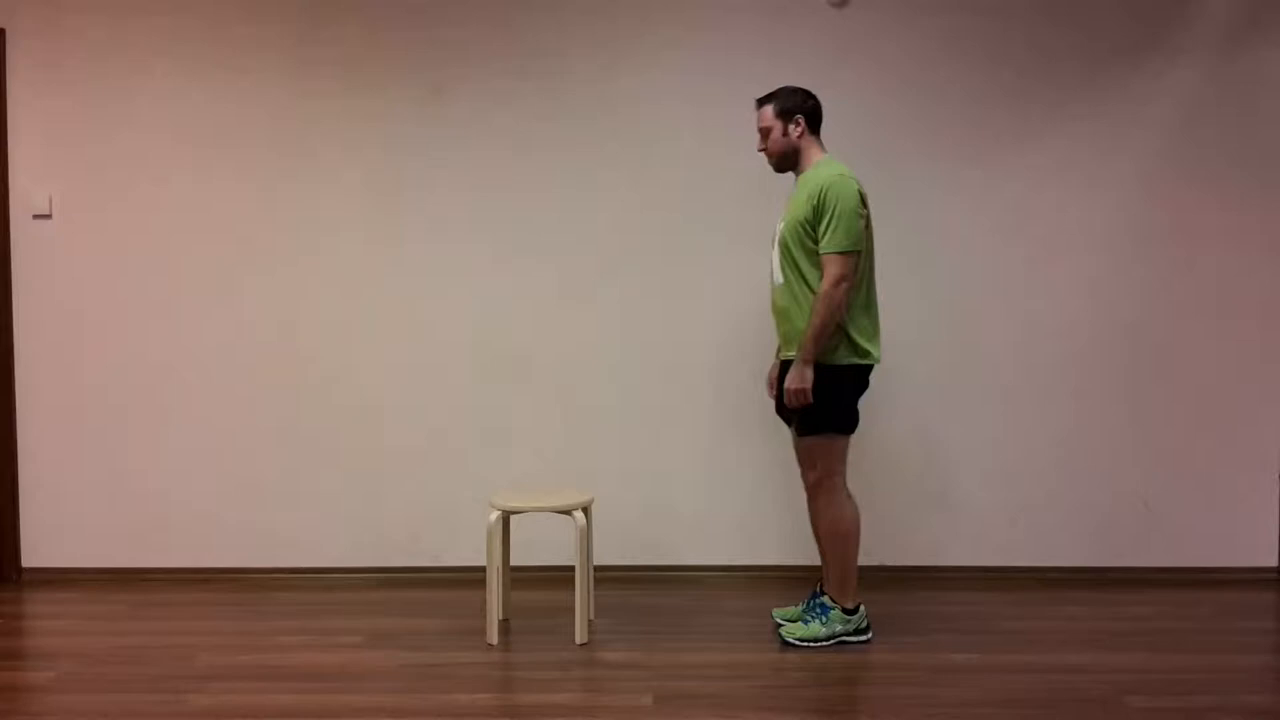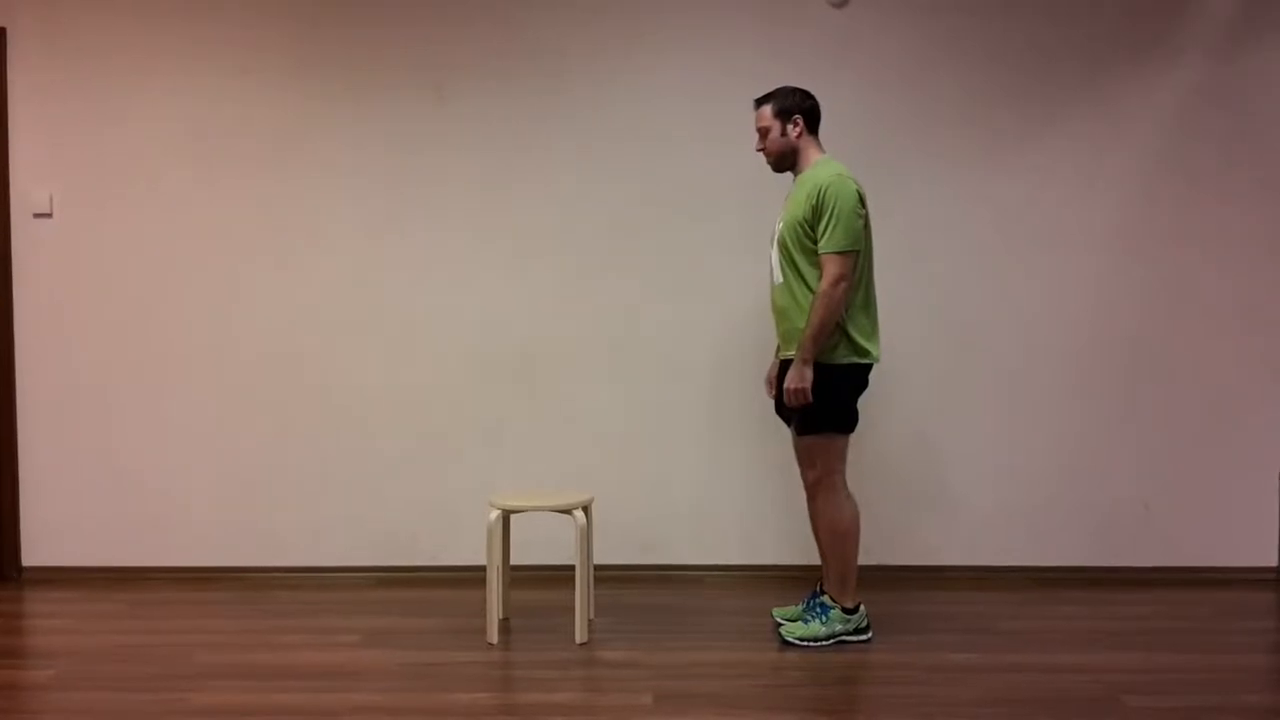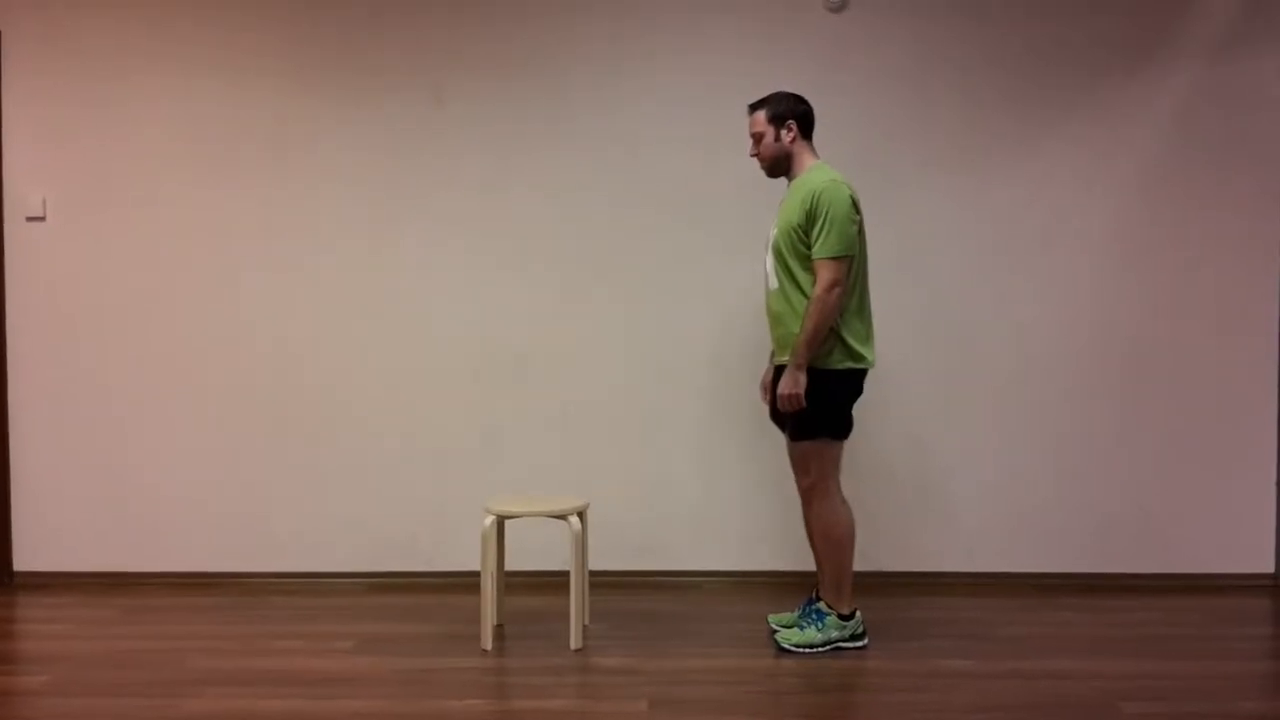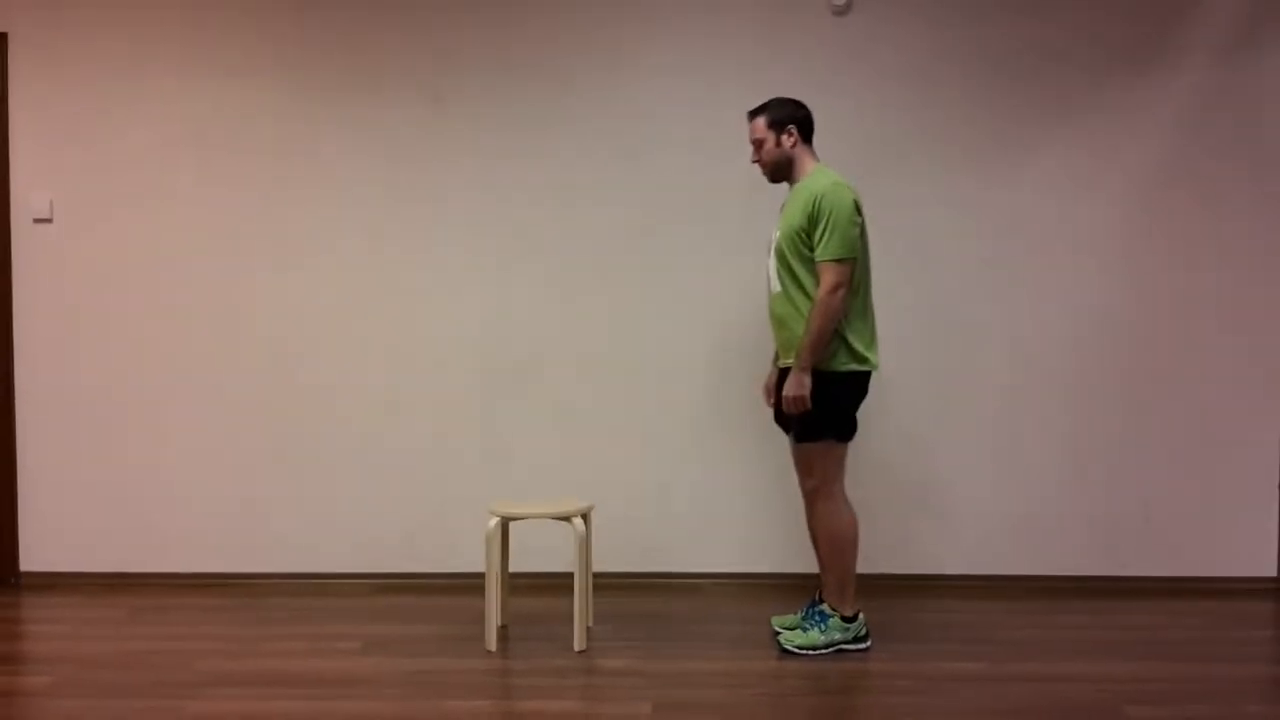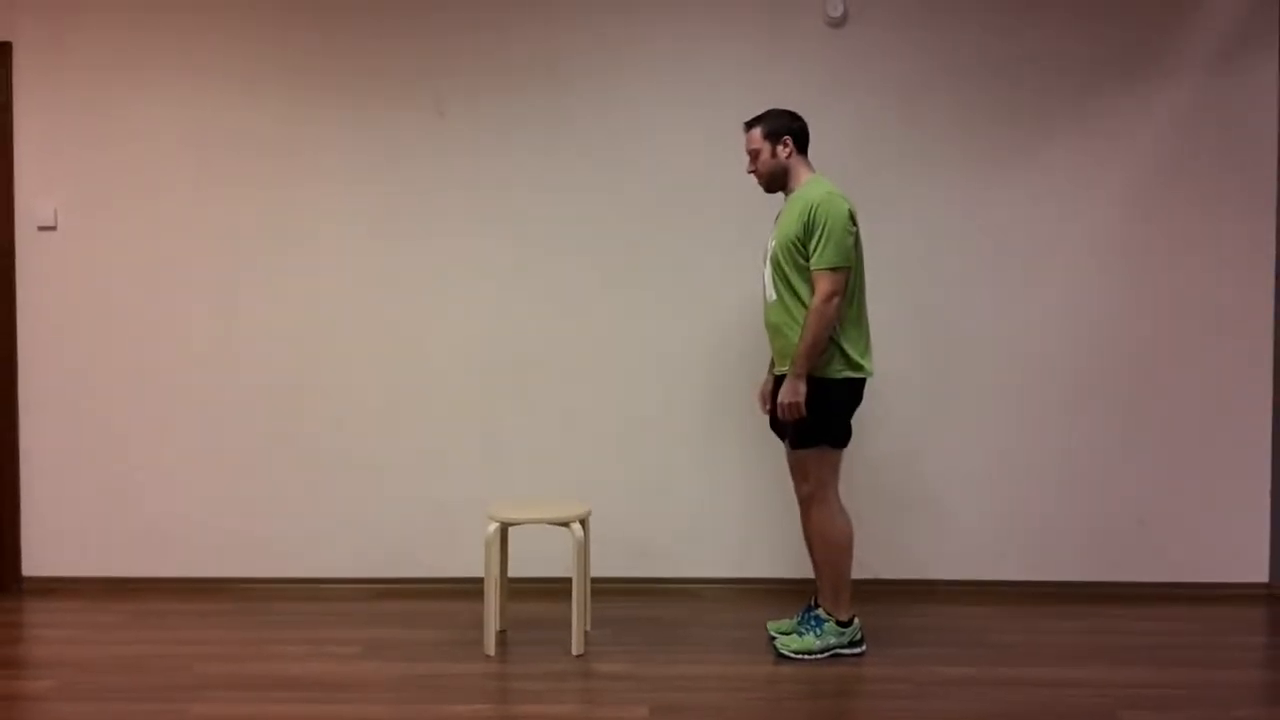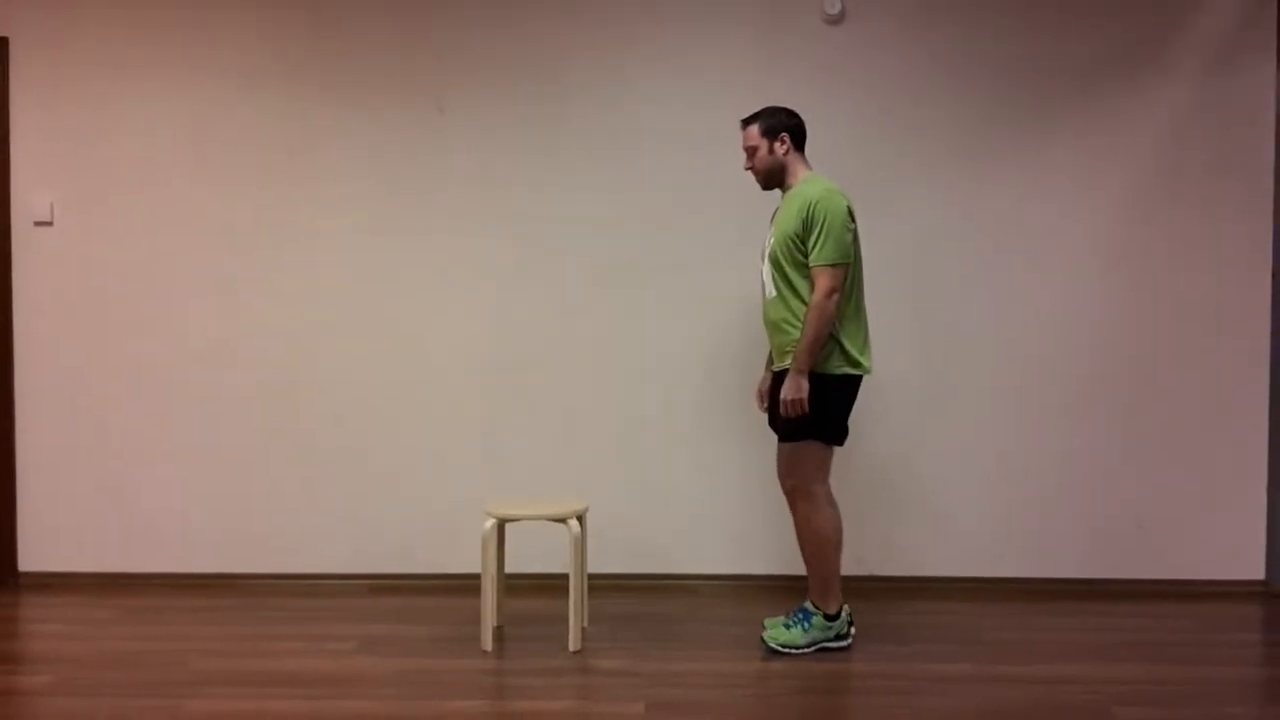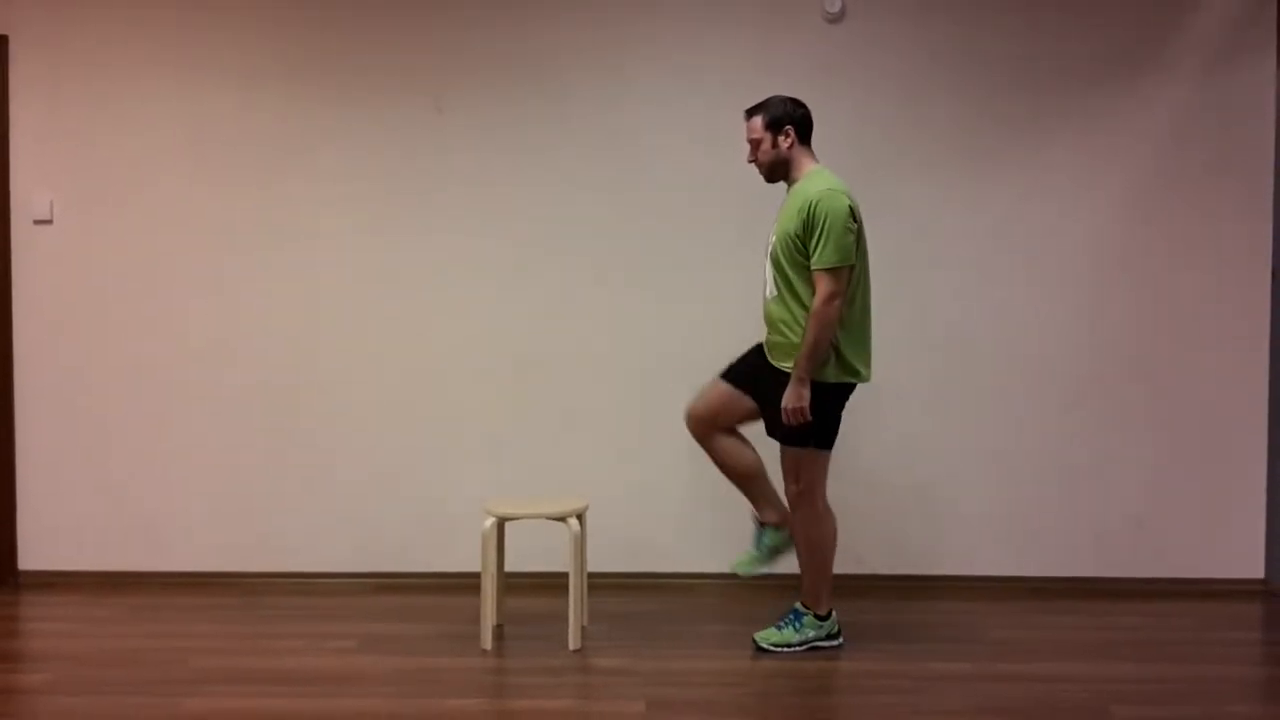
dt=0.7s
person 1, frame 1
left shoulder: (835, 186)
right shoulder: (806, 188)
left elbow: (837, 283)
left wrist: (805, 363)
right wrist: (783, 358)
left hip: (828, 364)
right hip: (807, 361)
left knee: (827, 482)
right knee: (816, 482)
left ankle: (846, 611)
right ankle: (830, 596)
person 1, frame 2
left shoulder: (833, 185)
right shoulder: (804, 187)
left elbow: (836, 282)
left wrist: (804, 362)
right wrist: (783, 356)
left hip: (828, 363)
right hip: (807, 360)
left knee: (827, 482)
right knee: (816, 481)
left ankle: (846, 610)
right ankle: (831, 595)
person 1, frame 3
left shoulder: (827, 191)
right shoulder: (797, 193)
left elbow: (830, 289)
left wrist: (798, 368)
right wrist: (777, 363)
left hip: (823, 369)
right hip: (802, 366)
left knee: (821, 487)
right knee: (811, 486)
left ankle: (842, 616)
right ankle: (826, 602)
person 1, frame 4
left shoulder: (829, 195)
right shoulder: (798, 198)
left elbow: (833, 291)
left wrist: (802, 369)
right wrist: (780, 365)
left hip: (828, 372)
right hip: (805, 368)
left knee: (825, 490)
right knee: (814, 489)
left ankle: (846, 618)
right ankle: (829, 604)
person 1, frame 5
left shoulder: (824, 204)
right shoulder: (792, 208)
left elbow: (827, 300)
left wrist: (797, 377)
right wrist: (775, 373)
left hip: (822, 379)
right hip: (799, 376)
left knee: (819, 495)
right knee: (809, 495)
left ankle: (841, 624)
right ankle: (825, 609)
person 1, frame 6
left shoulder: (823, 201)
right shoulder: (789, 206)
left elbow: (827, 295)
left wrist: (799, 373)
right wrist: (773, 369)
left hip: (821, 373)
right hip: (797, 370)
left knee: (802, 486)
right knee: (808, 486)
left ankle: (828, 616)
right ankle: (825, 606)
person 1, frame 7
left shoulder: (827, 200)
right shoulder: (798, 194)
left elbow: (831, 299)
left wrist: (801, 381)
left hip: (814, 368)
right hip: (781, 354)
left knee: (804, 489)
right knee: (702, 416)
left ankle: (818, 618)
right ankle: (774, 521)
